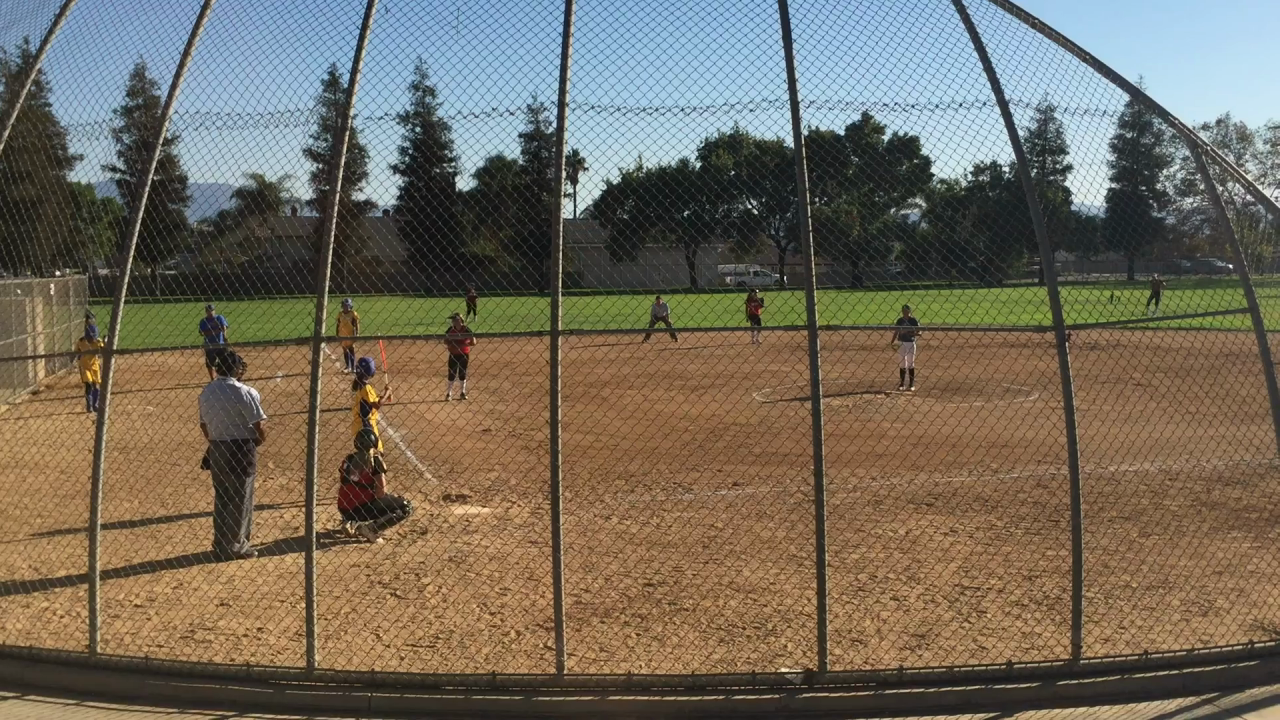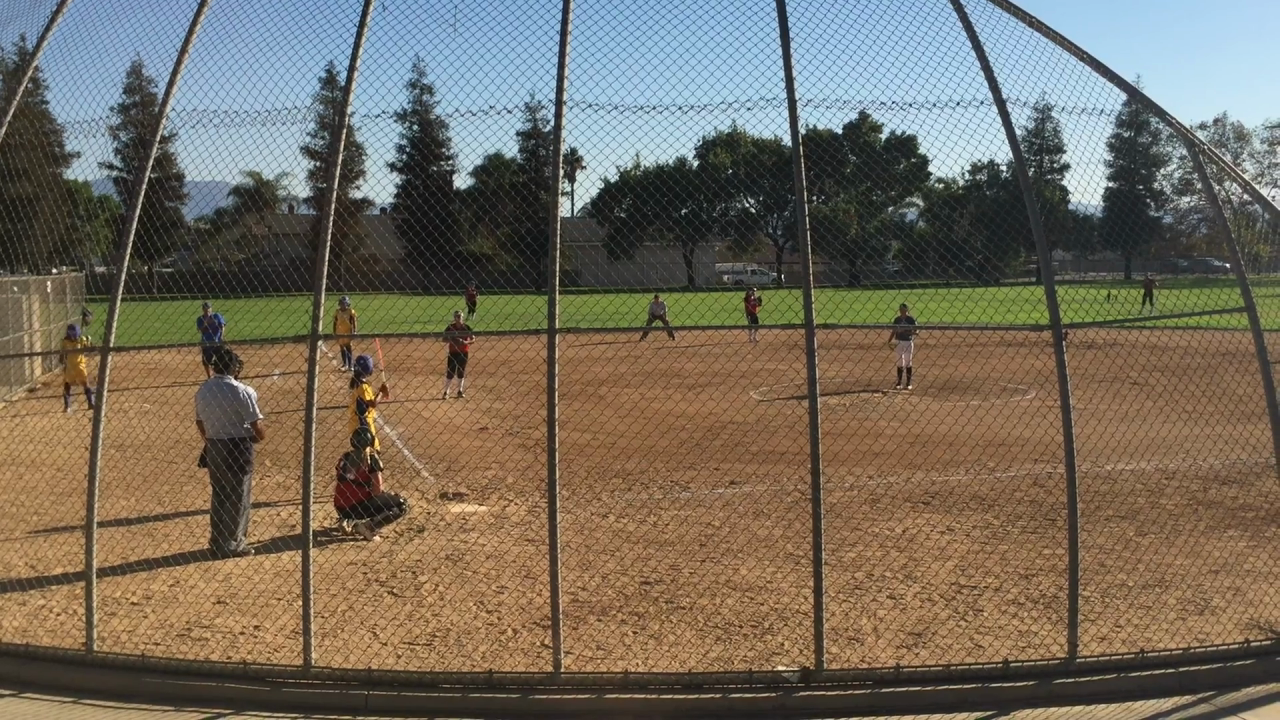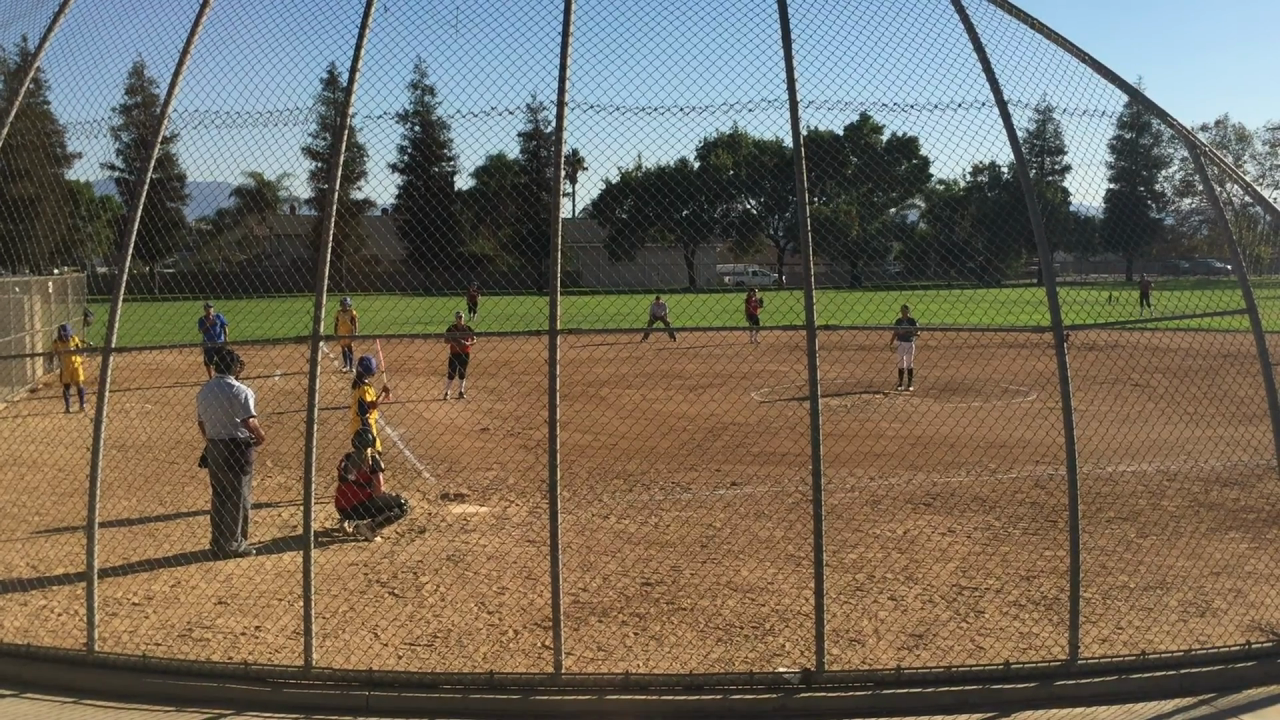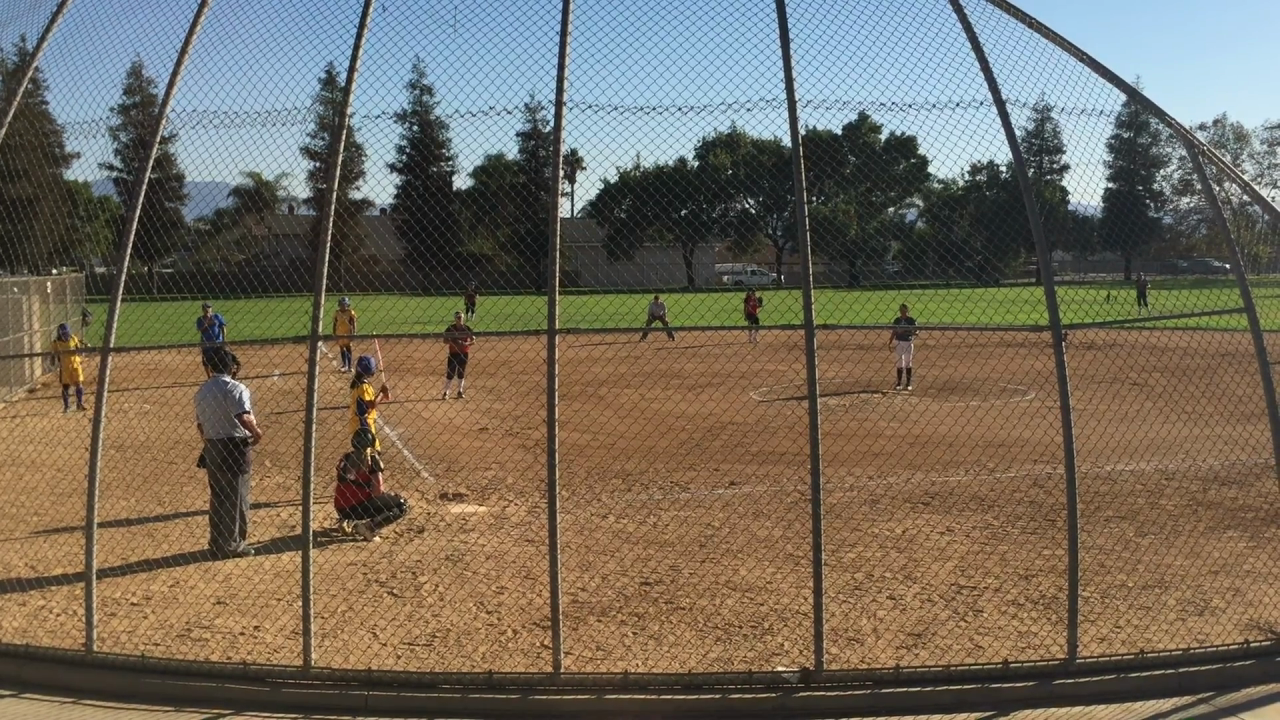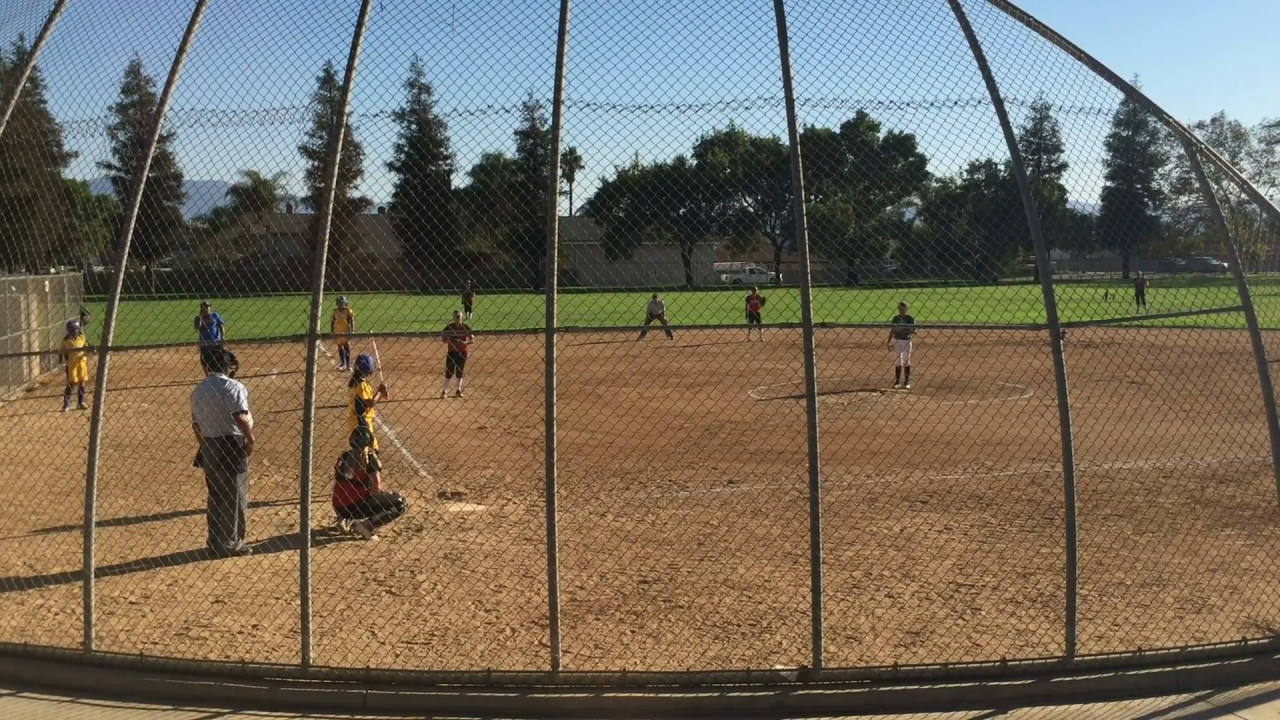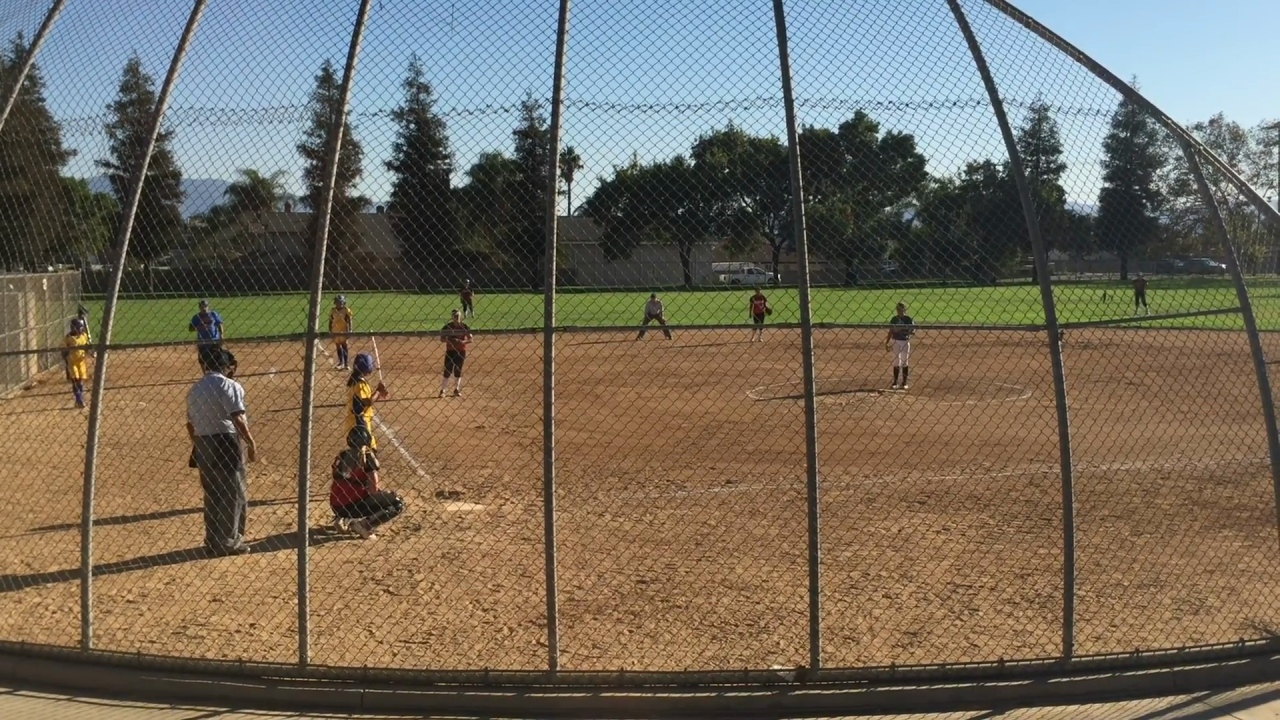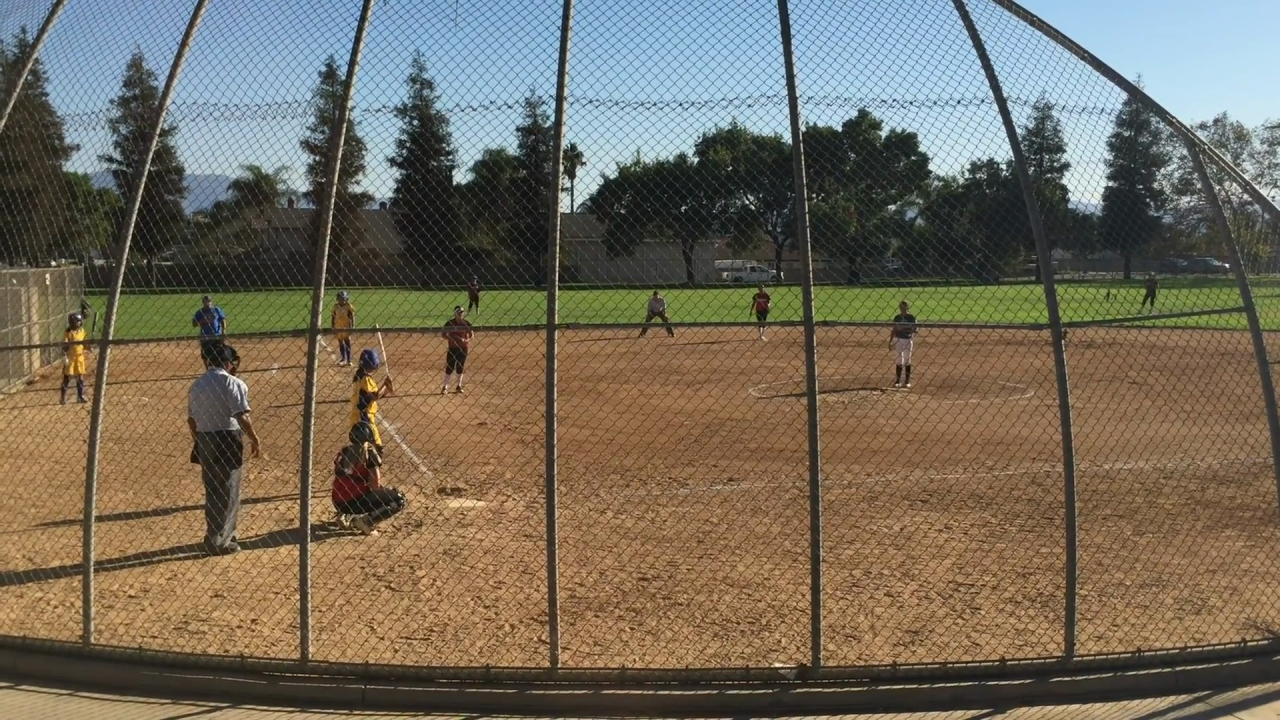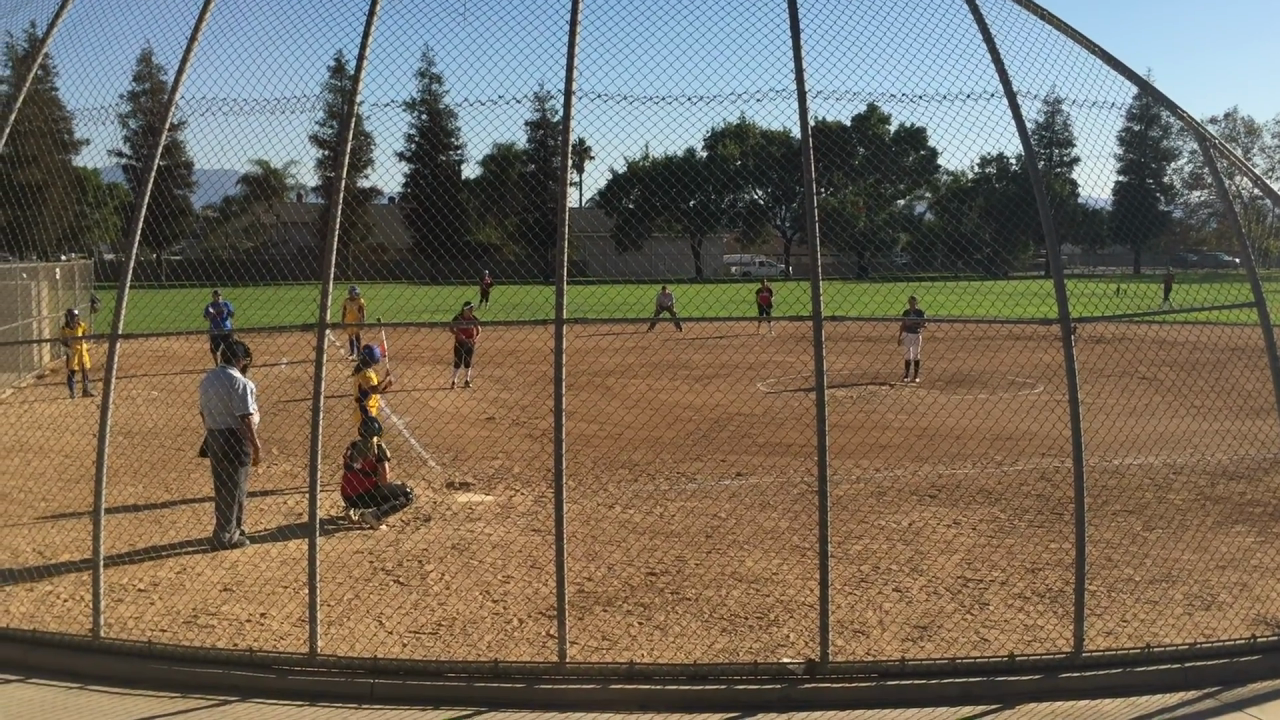
dt=0.5s
person 1, frame 1
left shoulder: (206, 392)
right shoulder: (245, 392)
left elbow: (204, 424)
right elbow: (258, 425)
right wrist: (259, 441)
left hip: (216, 449)
right hip: (241, 448)
left knee: (222, 497)
right knee: (240, 498)
left ankle: (221, 543)
right ankle: (234, 546)
person 1, frame 2
left shoulder: (203, 390)
right shoulder: (242, 391)
left elbow: (200, 422)
right elbow: (256, 424)
right wrist: (260, 436)
left hip: (213, 448)
right hip: (238, 448)
left knee: (219, 496)
right knee: (237, 497)
left ankle: (217, 541)
right ankle: (231, 544)
person 1, frame 3
left shoulder: (204, 390)
right shoulder: (239, 391)
left elbow: (201, 422)
right elbow: (249, 422)
right wrist: (261, 436)
left hip: (213, 448)
right hip: (237, 447)
left knee: (219, 496)
right knee: (238, 497)
left ankle: (218, 541)
right ankle: (232, 544)
person 1, frame 4
left shoulder: (202, 391)
right shoulder: (235, 388)
left elbow: (200, 424)
right elbow: (243, 417)
right wrist: (257, 432)
left hip: (212, 447)
right hip: (234, 446)
left knee: (217, 496)
right knee: (236, 497)
left ankle: (217, 541)
right ankle: (232, 544)
person 1, frame 5
left shoulder: (198, 390)
right shoulder: (232, 387)
left elbow: (196, 425)
right elbow: (240, 417)
right wrist: (250, 439)
left hip: (209, 446)
right hip: (231, 445)
left knee: (215, 495)
right knee: (234, 496)
left ankle: (215, 540)
right ankle: (230, 543)
person 1, frame 6
left shoulder: (195, 389)
right shoulder: (229, 385)
left elbow: (190, 425)
right elbow: (237, 418)
left wrist: (198, 448)
right wrist: (251, 442)
left hip: (203, 445)
right hip: (225, 443)
left knee: (212, 495)
right knee: (234, 494)
left ankle: (213, 539)
right ankle: (230, 542)
person 1, frame 7
left shoulder: (197, 385)
right shoulder: (232, 383)
left elbow: (191, 419)
right elbow: (242, 417)
left wrist: (199, 443)
right wrist: (255, 439)
left hip: (204, 441)
right hip: (226, 440)
left knee: (213, 491)
right knee: (229, 493)
left ankle: (216, 535)
right ankle: (219, 540)
person 1, frame 8
left shoulder: (208, 379)
right shoulder: (239, 382)
left elbow: (204, 413)
right elbow: (245, 418)
right wrist: (256, 445)
left hip: (214, 438)
right hip: (234, 438)
left knee: (222, 487)
right knee: (234, 489)
left ankle: (226, 529)
right ankle: (226, 535)
